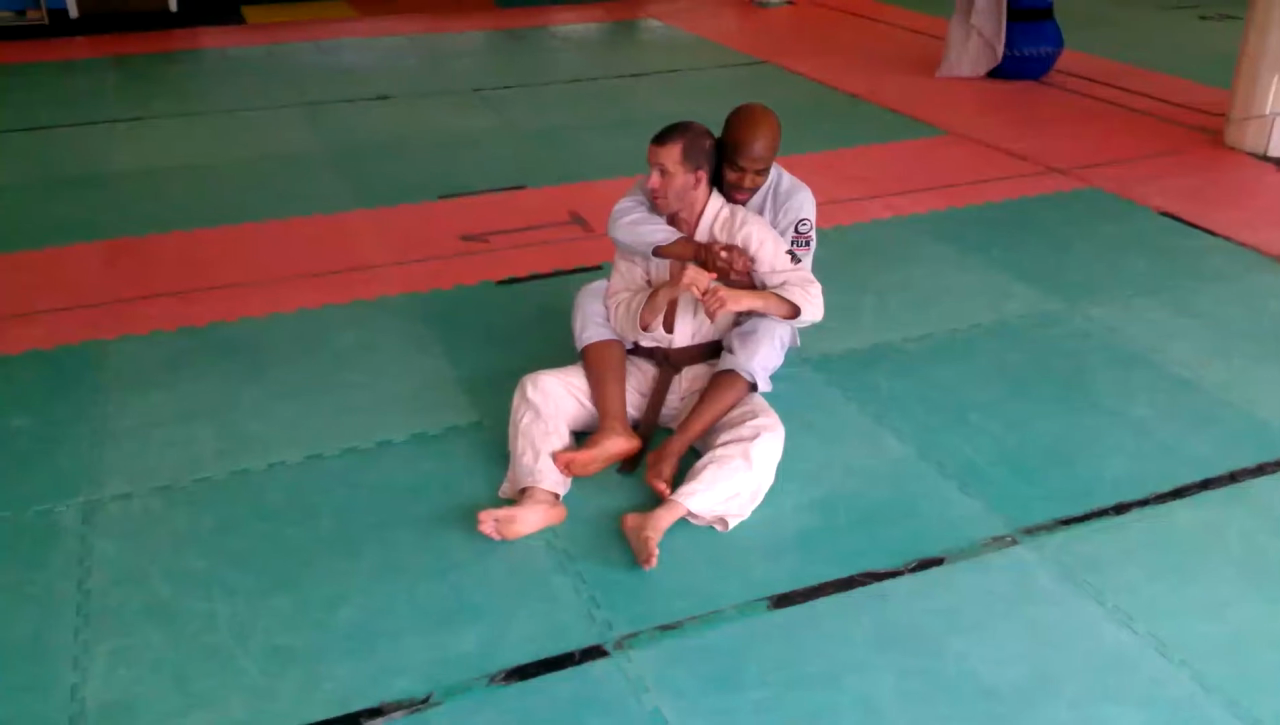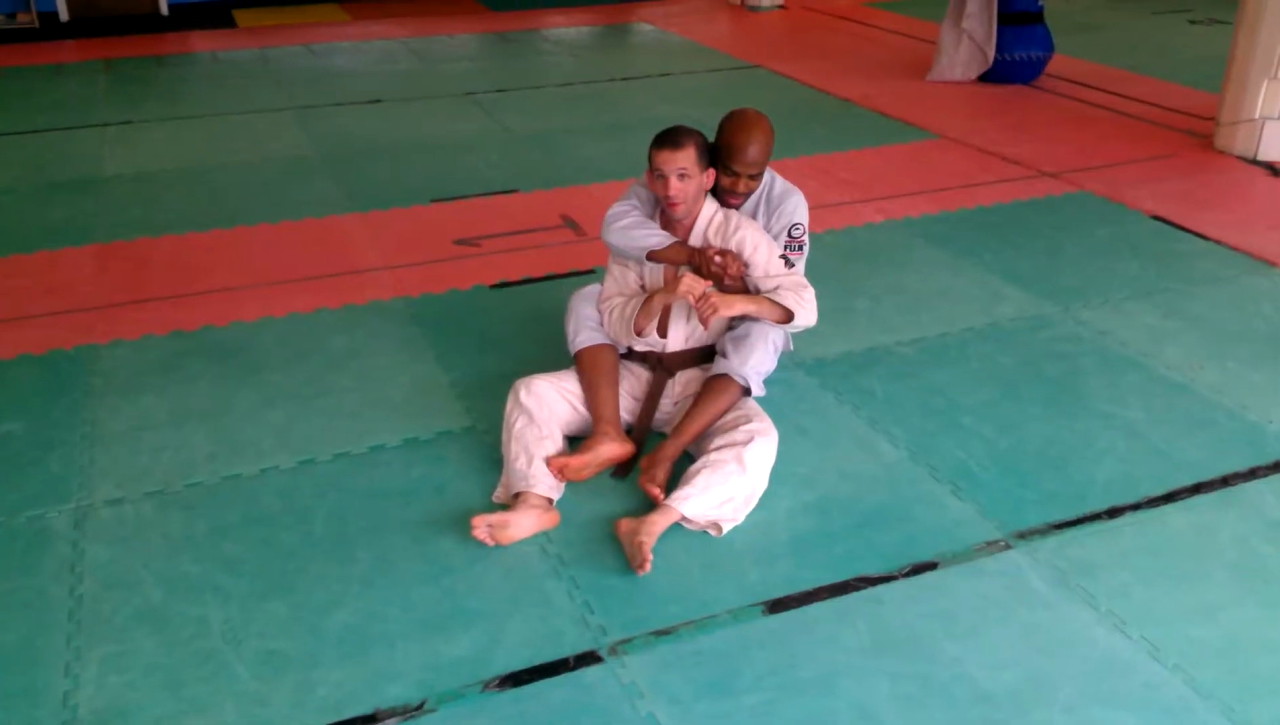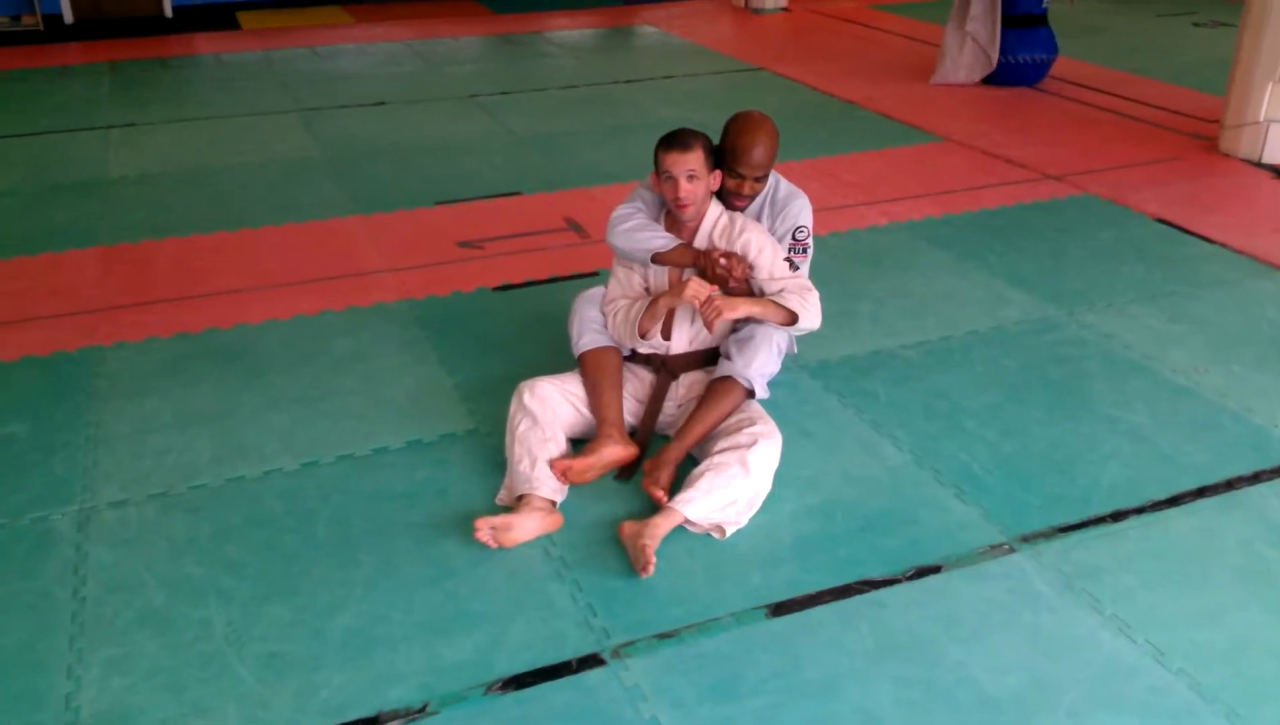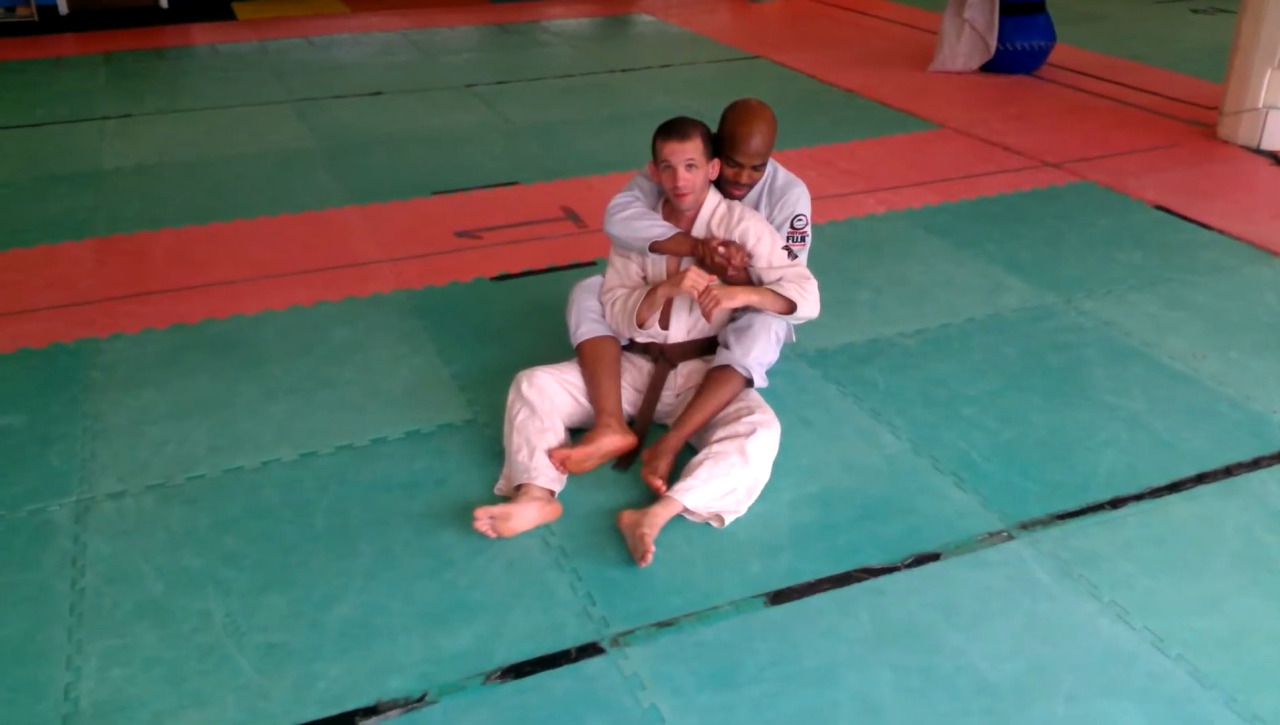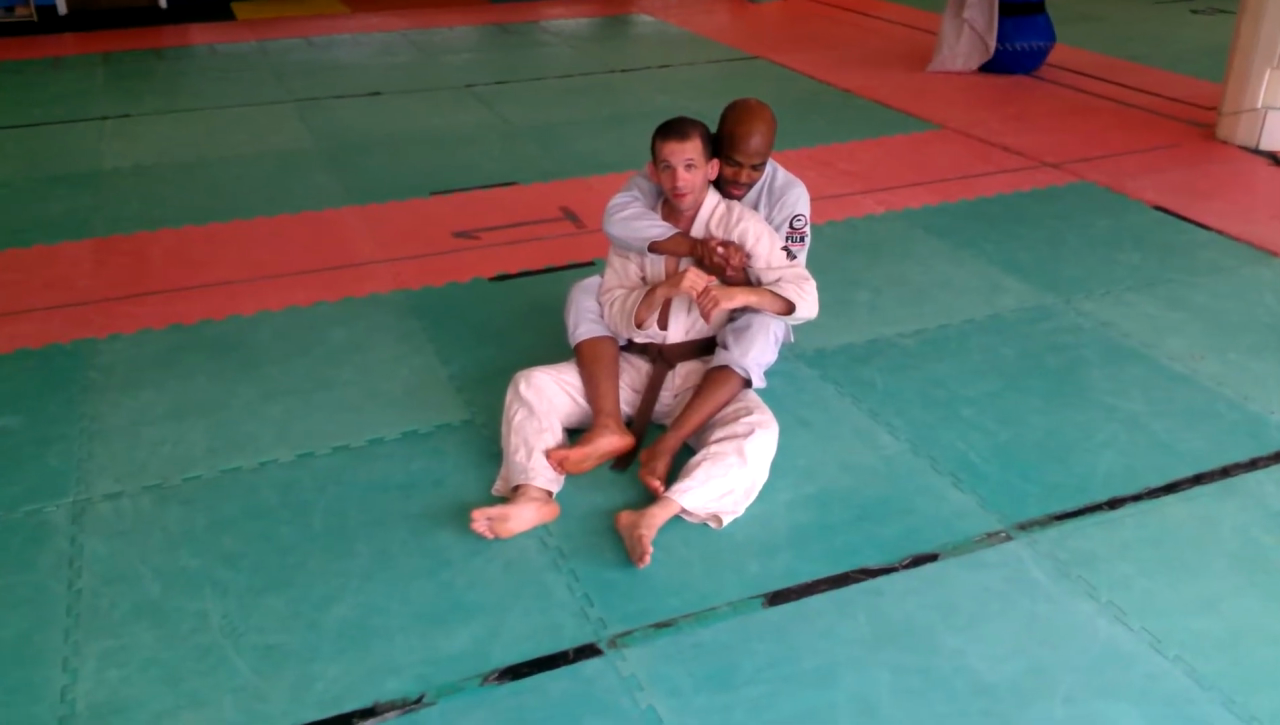
dt=0.4s
person 1, frame 1
left shoulder: (744, 230)
left elbow: (809, 301)
right elbow: (621, 320)
left wrist: (744, 298)
right wrist: (667, 290)
left hip: (710, 378)
right hip: (641, 371)
left knee: (763, 435)
right knee: (538, 389)
left ankle: (658, 519)
right ankle: (541, 499)
person 1, frame 2
left shoulder: (737, 234)
left elbow: (803, 306)
right elbow: (615, 325)
left wrist: (738, 302)
right wrist: (662, 295)
left hip: (703, 382)
right hip: (634, 374)
left knee: (756, 439)
right knee: (531, 393)
left ankle: (651, 524)
right ankle: (534, 504)
person 1, frame 3
left shoulder: (743, 236)
left elbow: (808, 309)
right elbow: (619, 327)
left wrist: (743, 305)
right wrist: (667, 299)
left hip: (707, 384)
right hip: (638, 377)
left knee: (760, 443)
right knee: (535, 395)
left ankle: (655, 527)
right ankle: (537, 507)
person 1, frame 4
left shoulder: (740, 225)
left elbow: (806, 297)
right elbow: (616, 316)
left wrist: (740, 293)
right wrist: (665, 288)
left hip: (706, 373)
right hip: (636, 366)
left knee: (758, 431)
right knee: (533, 385)
left ankle: (653, 516)
right ankle: (535, 496)
person 1, frame 5
left shoulder: (739, 225)
left elbow: (805, 298)
right elbow: (615, 317)
left wrist: (739, 295)
right wrist: (664, 289)
left hip: (704, 373)
right hip: (635, 366)
left knee: (757, 432)
right knee: (531, 385)
left ankle: (652, 516)
right ankle: (533, 497)
person 2, frame 1
left shoulder: (793, 198)
right elbow: (624, 219)
left wrist: (743, 281)
right wrist: (698, 251)
left hip: (738, 320)
left knee: (771, 334)
right knee: (594, 298)
left ankle: (674, 448)
right ankle: (615, 429)
person 2, frame 2
left shoulder: (786, 202)
right elbow: (618, 224)
left wrist: (736, 286)
right wrist: (691, 255)
left hip: (730, 326)
left knee: (763, 338)
right knee: (587, 303)
left ankle: (667, 452)
right ankle: (608, 433)
person 2, frame 3
left shoulder: (790, 205)
right elbow: (622, 226)
left wrist: (740, 289)
right wrist: (697, 257)
left hip: (734, 330)
left knee: (767, 340)
right knee: (592, 305)
left ankle: (670, 455)
right ankle: (612, 436)
person 2, frame 4
left shoulder: (788, 194)
right elbow: (620, 216)
left wrist: (739, 276)
right wrist: (695, 246)
left hip: (733, 317)
left knee: (765, 330)
right knee: (589, 294)
left ankle: (668, 445)
right ankle: (611, 426)
person 2, frame 5
left shoulder: (787, 194)
right elbow: (619, 216)
left wrist: (735, 276)
right wrist: (695, 246)
left hip: (732, 317)
left knee: (763, 330)
right knee: (587, 294)
left ankle: (666, 445)
right ankle: (608, 426)
